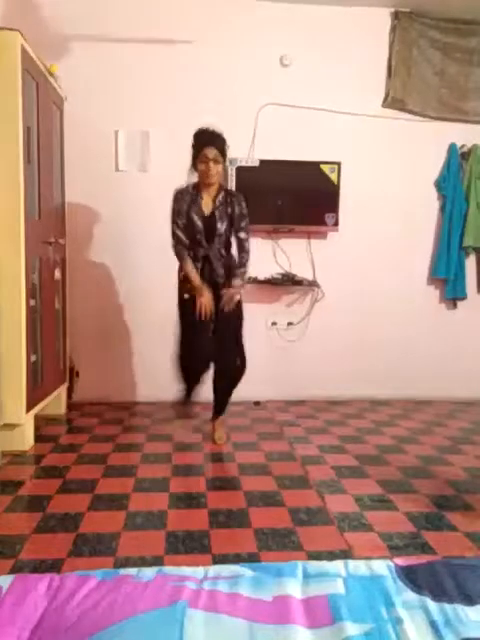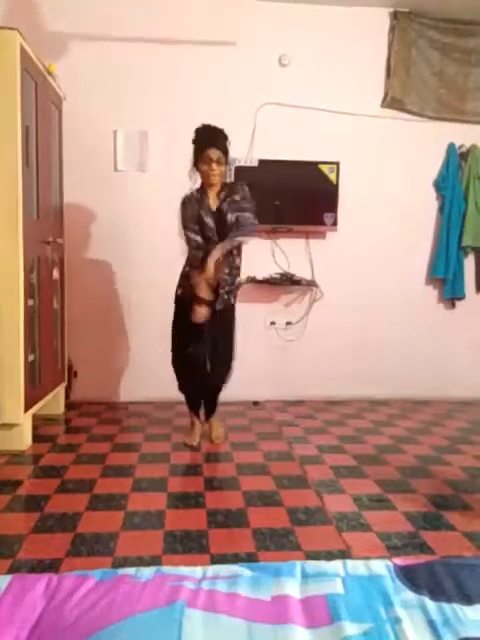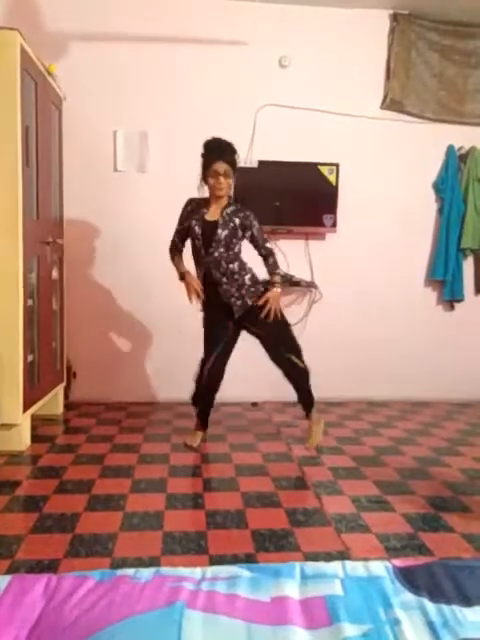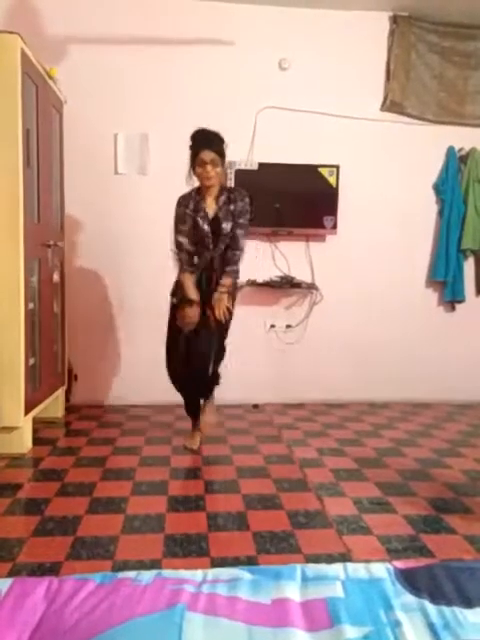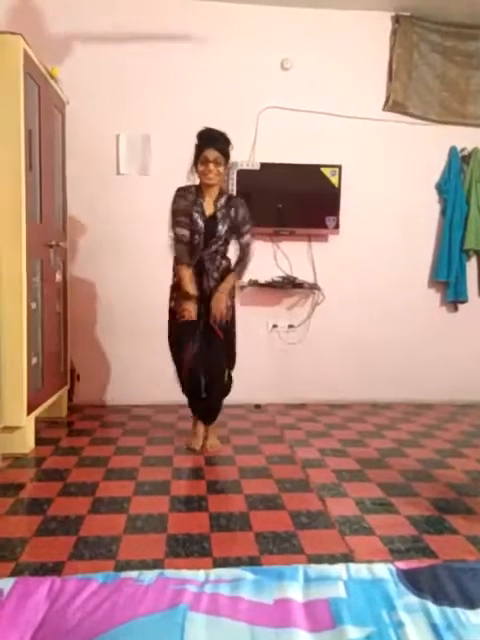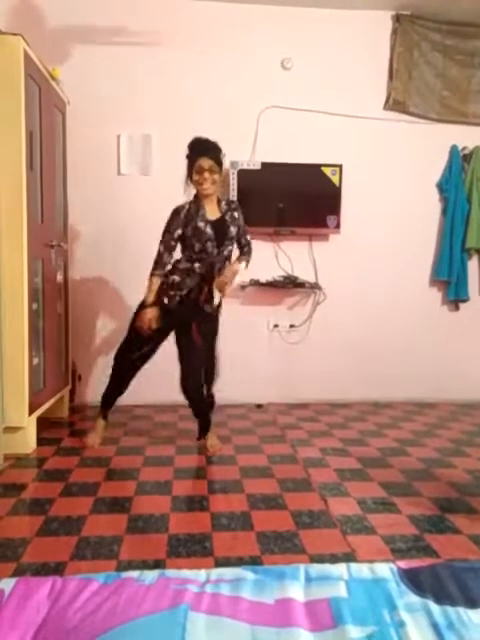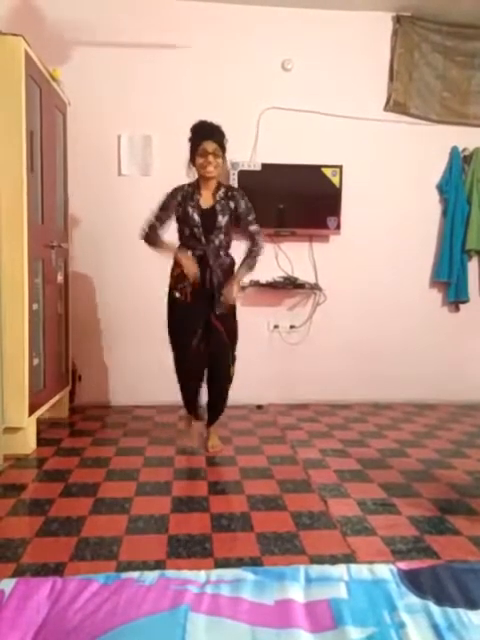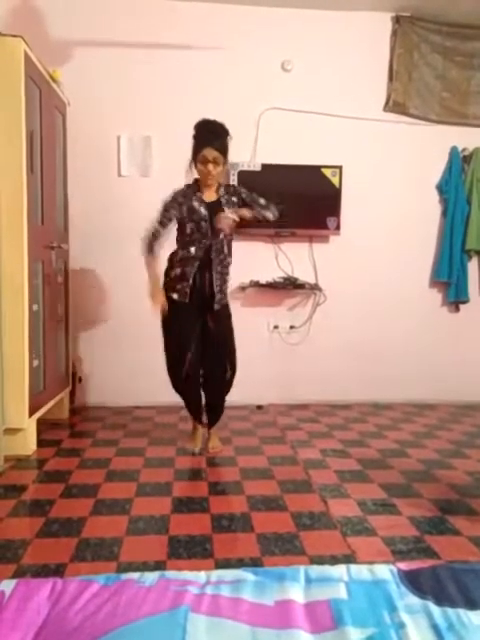
dt=0.4s
person 1, frame 1
left shoulder: (234, 201)
right shoulder: (184, 197)
left elbow: (242, 245)
right elbow: (180, 246)
left wrist: (236, 286)
right wrist: (199, 287)
left hip: (226, 284)
right hip: (194, 284)
left knee: (232, 358)
right knee: (197, 353)
left ankle: (218, 417)
right ankle: (186, 405)
person 1, frame 2
left shoulder: (238, 193)
right shoulder: (191, 202)
left elbow: (246, 226)
right elbow: (193, 247)
left wrist: (217, 253)
right wrist: (201, 295)
left hip: (225, 286)
right hip: (194, 285)
left knee: (218, 357)
right knee: (188, 354)
left ankle: (211, 414)
right ankle: (195, 417)
person 1, frame 3
left shoulder: (241, 215)
right shoulder: (191, 209)
left elbow: (267, 252)
right elbow: (175, 249)
left wrist: (276, 287)
right wrist: (185, 275)
left hip: (249, 296)
right hip: (217, 301)
left knee: (286, 352)
right knee: (211, 367)
left ankle: (312, 415)
right ankle: (200, 426)
person 1, frame 4
left shoulder: (238, 199)
right shoulder: (186, 203)
left elbow: (236, 247)
right elbow: (183, 254)
left wrist: (223, 291)
right wrist: (190, 300)
left hip: (221, 288)
right hip: (188, 289)
left knee: (204, 354)
right knee: (179, 359)
left ankle: (208, 399)
right ankle: (196, 424)
person 1, frame 5
left shoulder: (235, 205)
right shoulder: (184, 197)
left elbow: (245, 252)
right elbow: (180, 247)
left wrist: (223, 291)
right wrist: (189, 295)
left hip: (217, 289)
right hip: (185, 291)
left knee: (218, 362)
right knee: (187, 360)
left ankle: (210, 426)
right ankle: (198, 420)
person 1, frame 6
left shoulder: (233, 210)
right shoulder: (183, 213)
left elbow: (246, 248)
right elbow: (162, 259)
left wrist: (232, 267)
right wrist: (149, 303)
left hip: (204, 301)
right hip: (173, 294)
left knee: (197, 373)
right knee: (130, 355)
left ankle: (206, 431)
right ankle: (102, 418)
person 1, frame 7
left shoulder: (235, 198)
right shoulder: (180, 195)
left elbow: (255, 242)
right elbow: (150, 232)
left wrist: (237, 279)
right wrist: (178, 253)
left hip: (219, 288)
right hip: (185, 287)
left knee: (221, 362)
right knee: (189, 360)
left ankle: (212, 427)
right ankle: (192, 416)
person 1, frame 8
left shoulder: (233, 194)
right shoulder: (183, 197)
left elbow: (270, 212)
right elbow: (154, 237)
left wrist: (238, 213)
right wrist: (155, 283)
left hip: (215, 291)
right hip: (181, 288)
left knee: (221, 365)
right knee: (184, 363)
left ankle: (212, 428)
right ankle: (197, 422)
